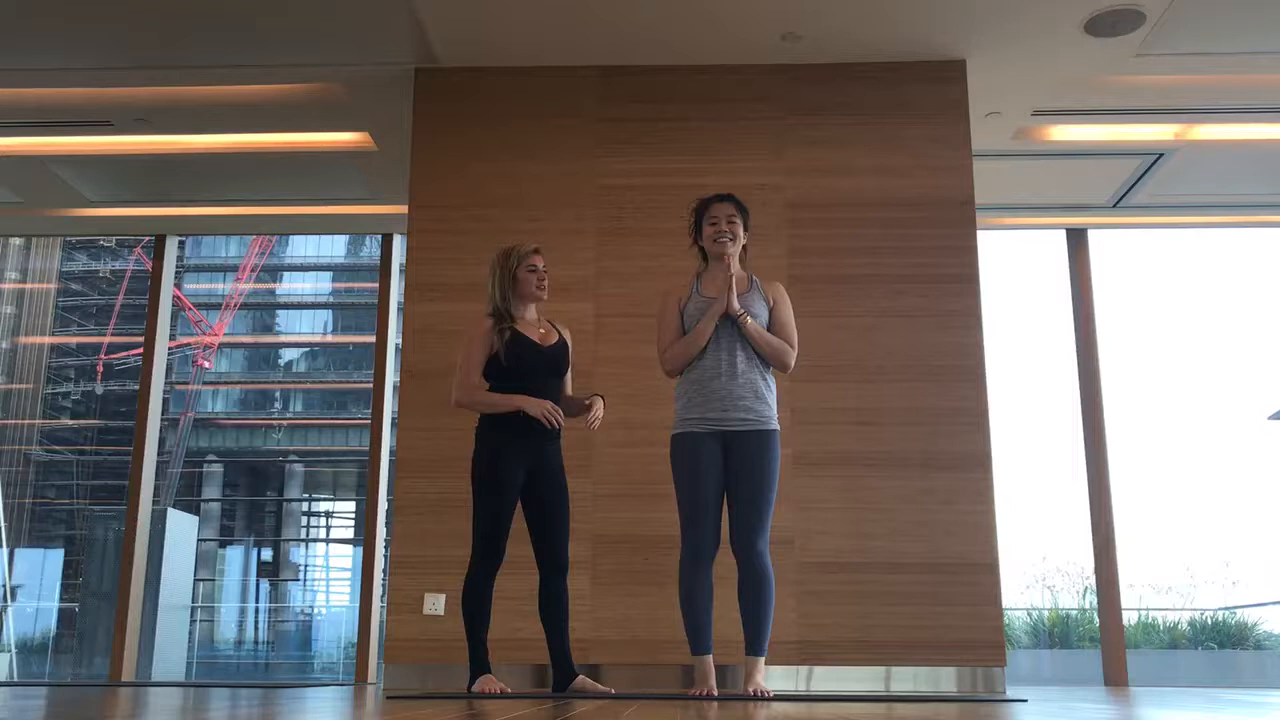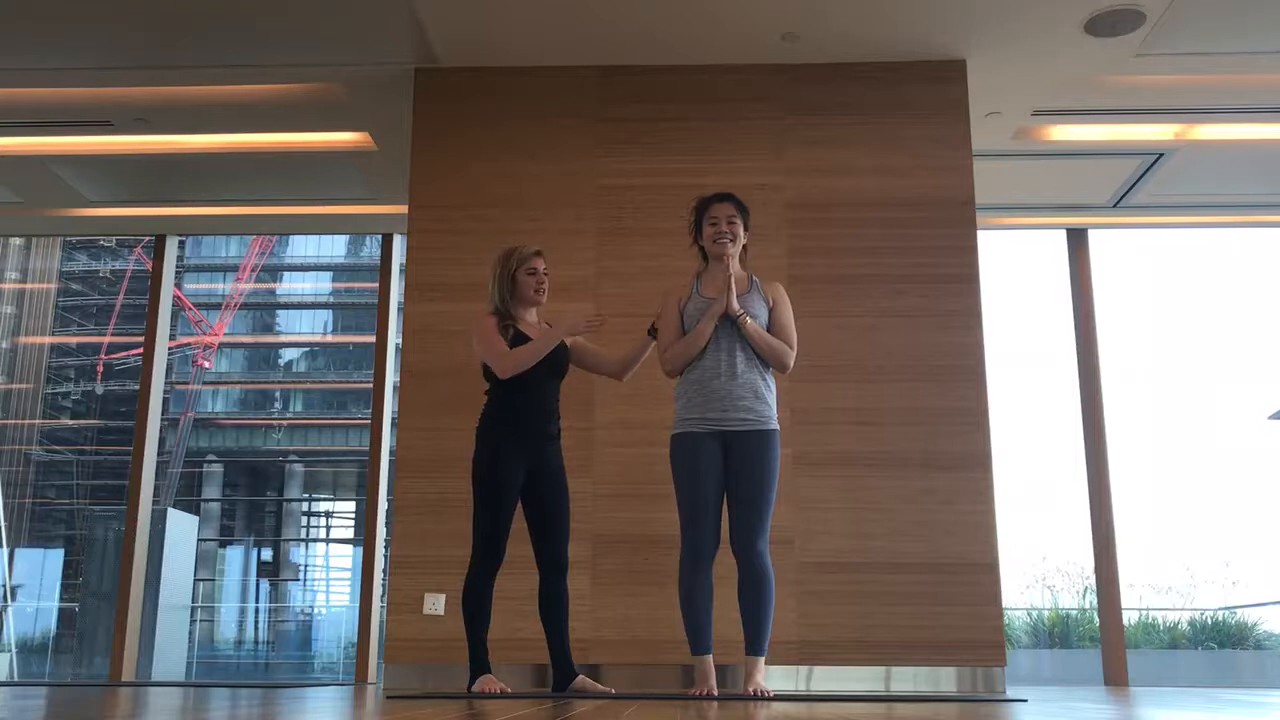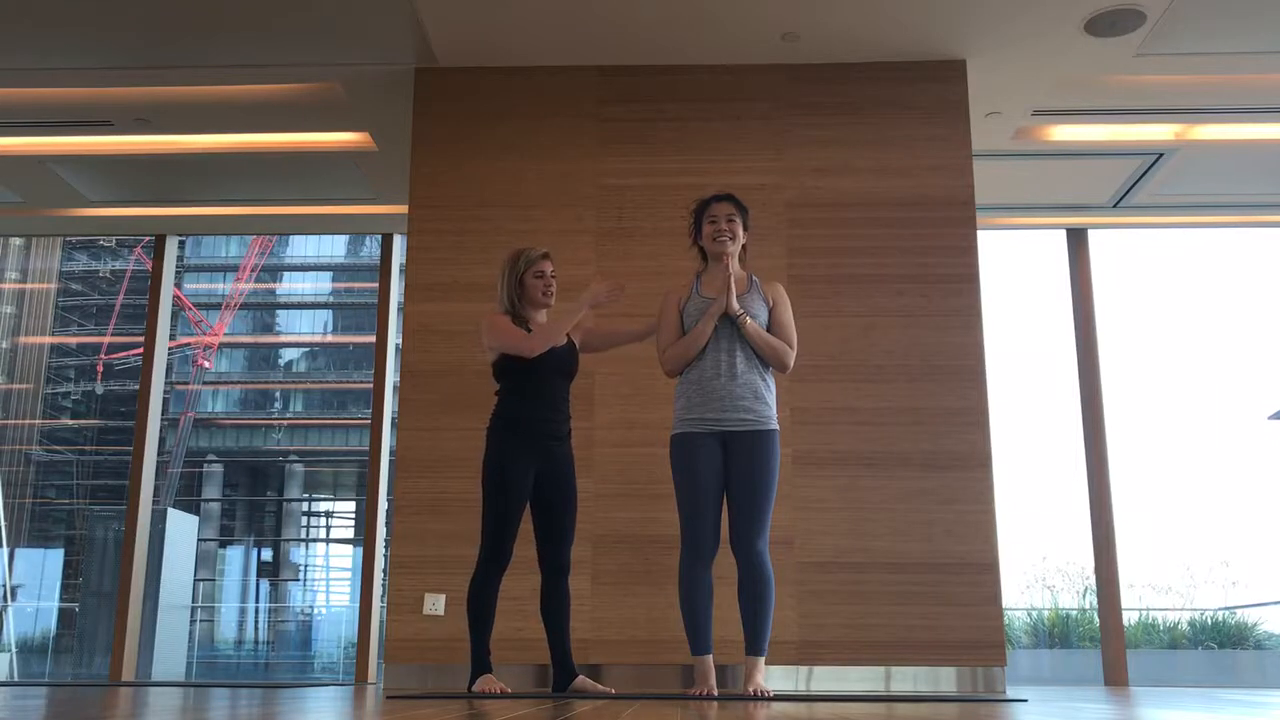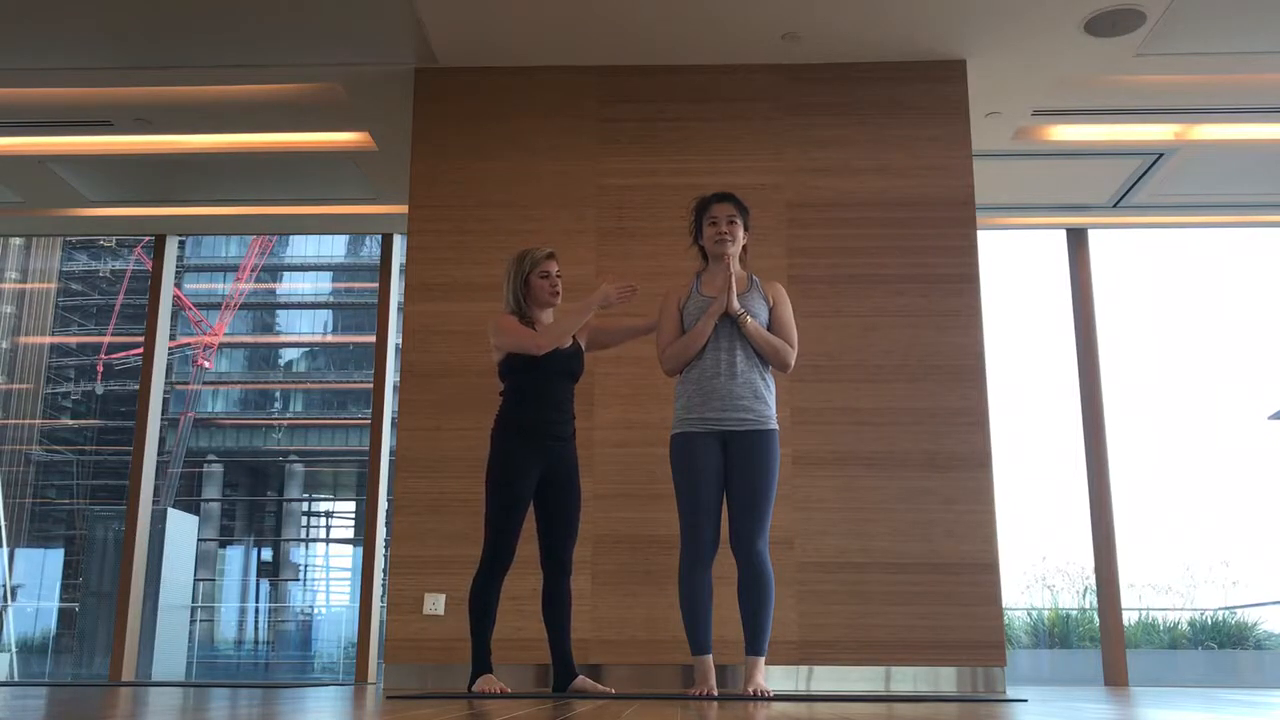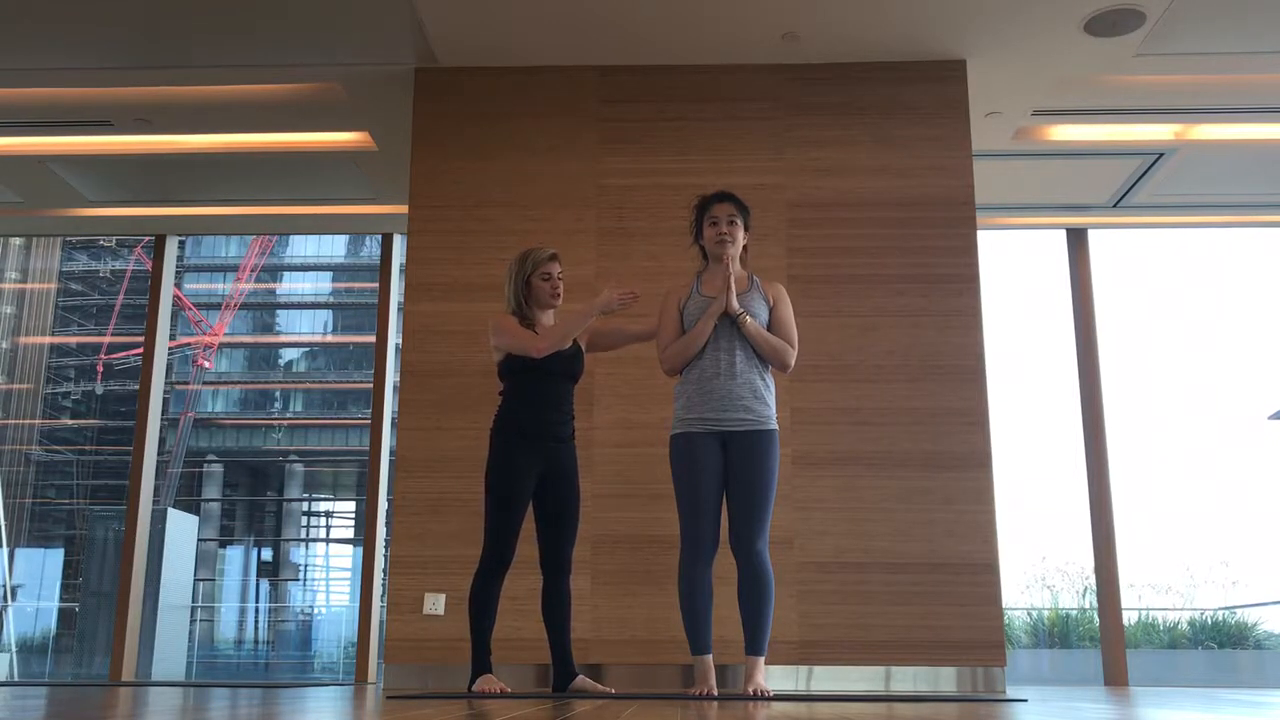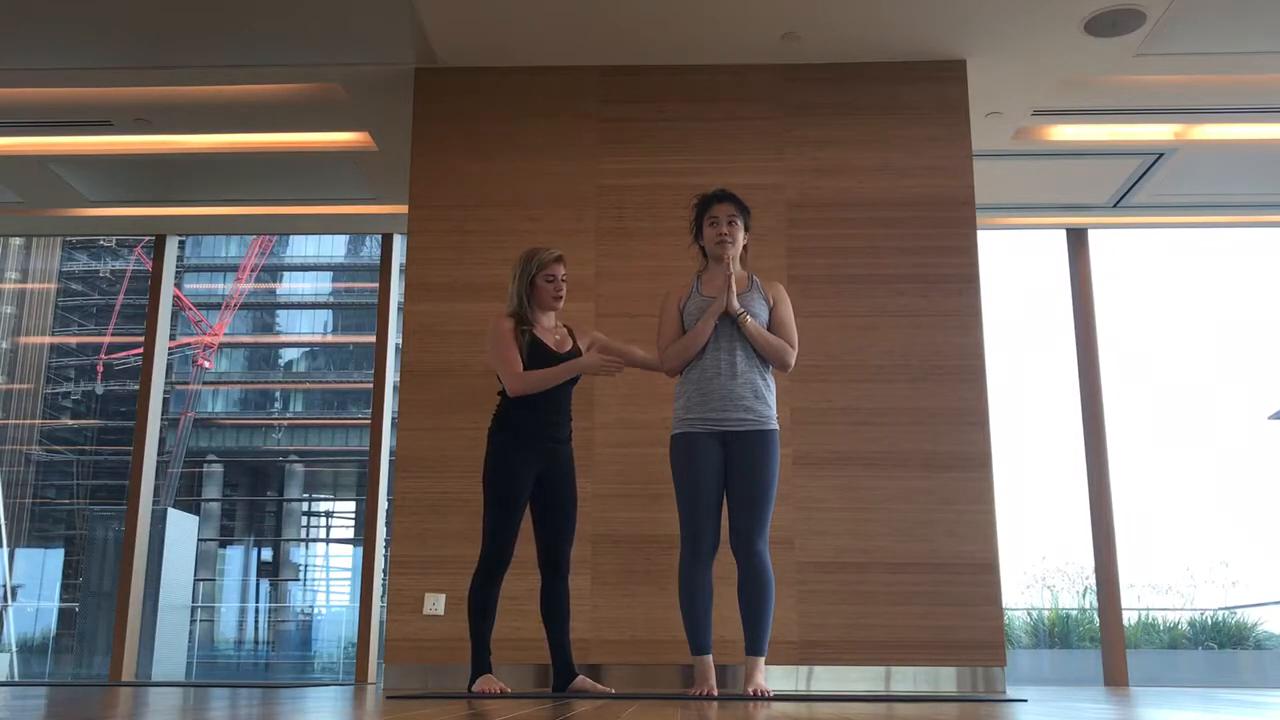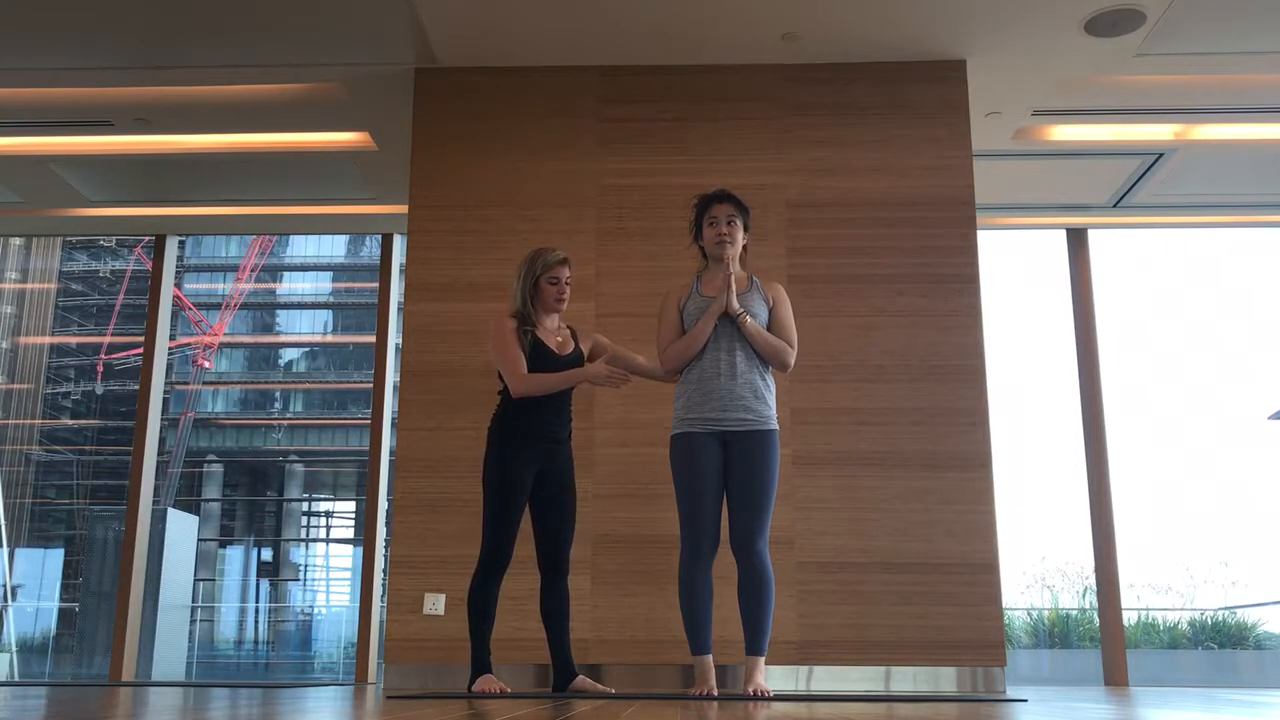
dt=0.5s
person 1, frame 1
left shoulder: (770, 292)
right shoulder: (680, 296)
left elbow: (787, 359)
right elbow: (670, 362)
left wrist: (740, 314)
right wrist: (714, 313)
left hip: (755, 428)
right hip: (695, 430)
left knee: (752, 546)
right knee: (698, 546)
left ankle: (755, 667)
right ankle: (703, 668)
person 1, frame 2
left shoulder: (770, 293)
right shoulder: (680, 297)
left elbow: (787, 360)
right elbow: (670, 363)
left wrist: (739, 315)
right wrist: (713, 314)
left hip: (755, 428)
right hip: (696, 430)
left knee: (752, 547)
right knee: (699, 547)
left ankle: (755, 667)
right ankle: (704, 668)
person 1, frame 3
left shoulder: (769, 293)
right shoulder: (681, 298)
left elbow: (786, 360)
right elbow: (670, 363)
left wrist: (739, 314)
right wrist: (713, 314)
left hip: (755, 428)
right hip: (695, 430)
left knee: (752, 547)
right knee: (698, 546)
left ankle: (756, 667)
right ankle: (704, 668)
person 1, frame 4
left shoulder: (769, 292)
right shoulder: (681, 296)
left elbow: (787, 359)
right elbow: (669, 362)
left wrist: (739, 314)
right wrist: (714, 311)
left hip: (754, 428)
right hip: (695, 429)
left knee: (752, 546)
right knee: (698, 547)
left ankle: (755, 666)
right ankle: (703, 667)
person 1, frame 5
left shoulder: (770, 293)
right shoulder: (681, 296)
left elbow: (787, 359)
right elbow: (669, 362)
left wrist: (739, 313)
right wrist: (713, 313)
left hip: (755, 428)
right hip: (695, 429)
left knee: (752, 546)
right knee: (698, 546)
left ankle: (756, 667)
right ankle: (703, 668)
person 1, frame 6
left shoulder: (769, 292)
right shoulder: (681, 296)
left elbow: (787, 358)
right elbow: (670, 362)
left wrist: (739, 313)
right wrist: (713, 312)
left hip: (755, 427)
right hip: (695, 429)
left knee: (752, 546)
right knee: (698, 547)
left ankle: (756, 666)
right ankle: (703, 667)
person 1, frame 7
left shoulder: (769, 293)
right shoulder: (681, 296)
left elbow: (786, 358)
right elbow: (669, 362)
left wrist: (739, 313)
right wrist: (713, 311)
left hip: (754, 428)
right hip: (695, 430)
left knee: (751, 547)
right knee: (698, 547)
left ankle: (755, 667)
right ankle: (703, 667)
person 2, frame 1
left shoulder: (561, 334)
right shoulder: (489, 330)
right elbow: (463, 393)
left wrist: (590, 404)
right wrist: (523, 400)
left hip: (546, 453)
right hip: (500, 449)
left knee: (555, 563)
right knee: (488, 558)
left ankle: (564, 671)
right ankle: (479, 670)
person 2, frame 2
left shoulder: (562, 335)
right shoulder: (490, 325)
left elbow: (617, 370)
right elbow: (505, 367)
left wrist: (652, 335)
right wrist: (560, 334)
left hip: (546, 451)
right hip: (501, 448)
left knee: (555, 562)
right knee: (488, 557)
left ankle: (565, 671)
right ankle: (479, 670)
person 2, frame 3
left shoulder: (572, 332)
right shoulder: (498, 326)
left elbow: (635, 334)
right elbow: (532, 347)
right wrist: (583, 304)
left hip: (557, 451)
right hip: (511, 447)
left knee: (557, 563)
right knee: (495, 557)
left ankle: (565, 671)
right ankle: (480, 670)
person 2, frame 4
left shoulder: (579, 332)
right shoulder: (504, 326)
left elbow: (641, 328)
right elbow: (540, 344)
right wrist: (593, 303)
left hip: (561, 451)
right hip: (516, 447)
left knee: (559, 563)
right knee: (498, 557)
left ankle: (565, 671)
right ankle: (480, 670)
person 2, frame 5
left shoulder: (579, 334)
right shoulder: (505, 326)
left elbow: (642, 333)
right elbow: (538, 348)
right wrist: (595, 307)
left hip: (560, 451)
right hip: (515, 447)
left knee: (559, 564)
right knee: (497, 557)
left ankle: (565, 671)
right ankle: (481, 669)
person 2, frame 6
left shoulder: (581, 338)
right shoulder: (506, 328)
left elbow: (645, 358)
right elbow: (516, 384)
right wrist: (579, 366)
left hip: (557, 453)
right hip: (512, 448)
left knee: (557, 564)
right knee: (496, 556)
left ankle: (565, 671)
right ankle: (480, 670)
person 2, frame 7
left shoulder: (582, 339)
right shoulder: (509, 328)
left elbow: (645, 366)
right elbow: (519, 385)
right wrist: (584, 374)
left hip: (557, 454)
right hip: (512, 448)
left knee: (557, 565)
right knee: (496, 556)
left ankle: (565, 671)
right ankle: (480, 670)
